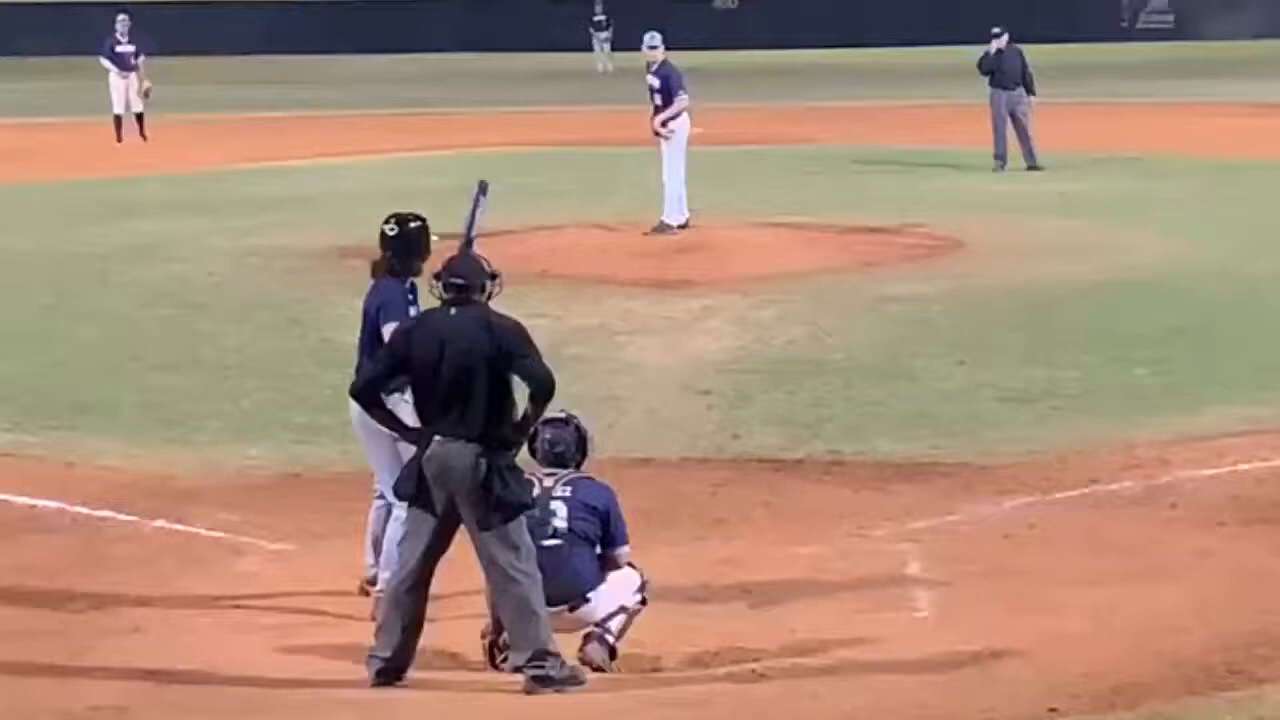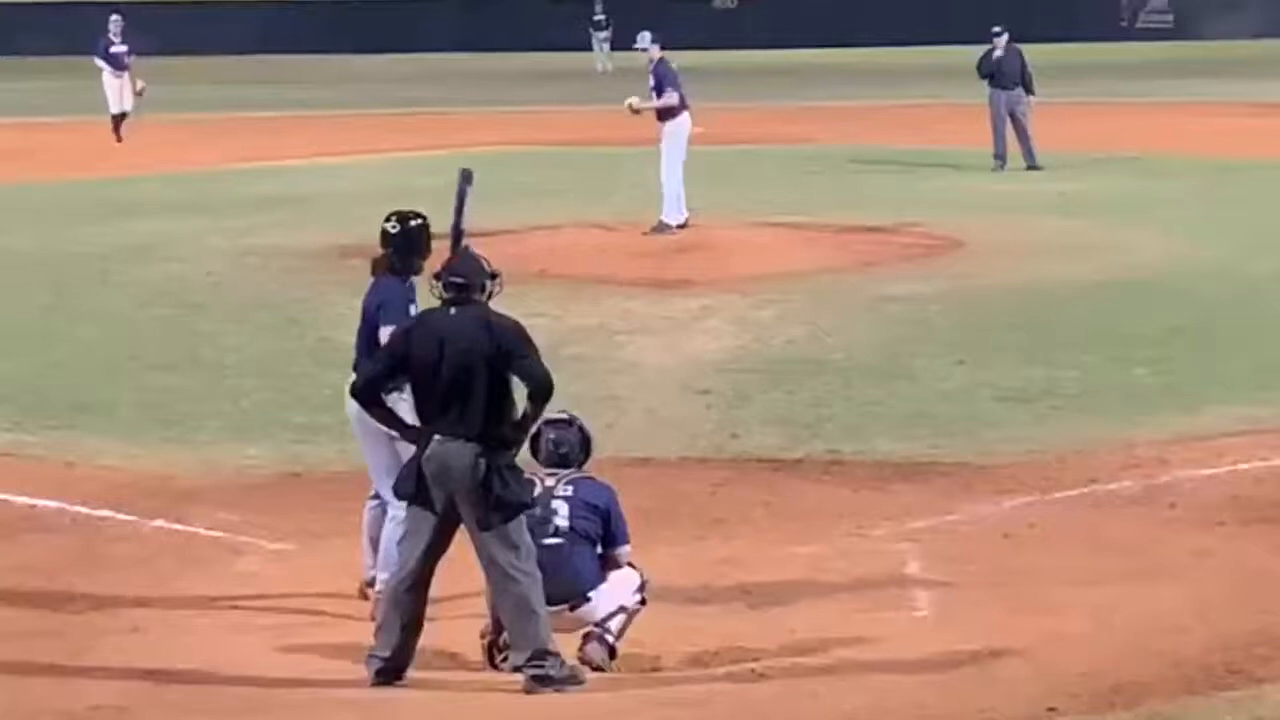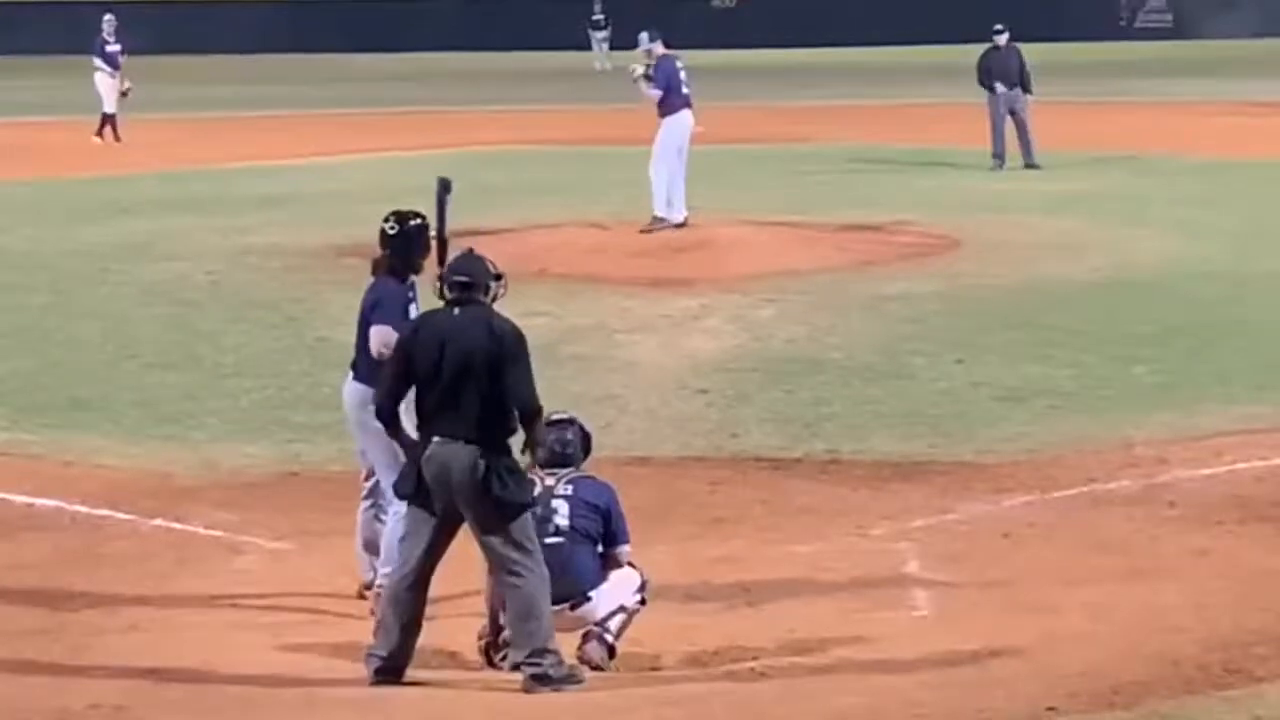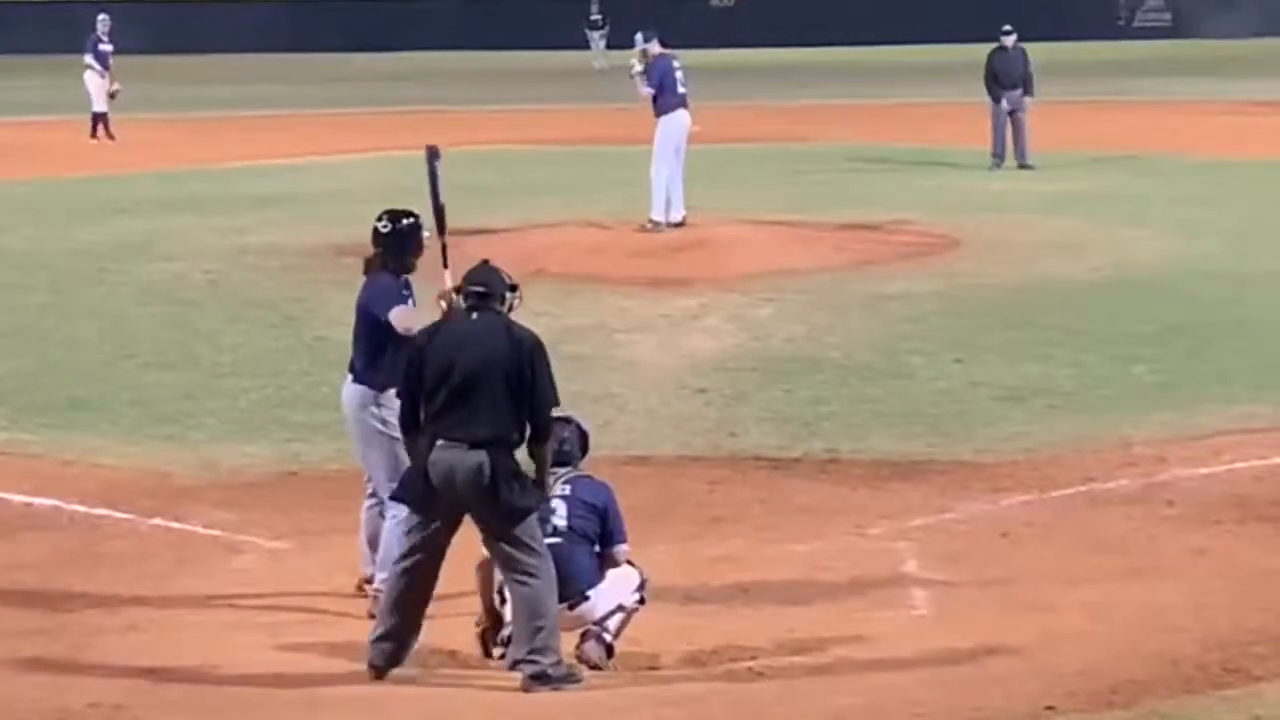
dt=0.3s
person 1, frame 1
left shoulder: (414, 331)
right shoulder: (499, 328)
left elbow: (363, 388)
right elbow: (542, 383)
left wrist: (410, 432)
right wrist: (522, 429)
left hip: (432, 458)
right hip: (482, 460)
left knee: (411, 564)
right knee: (513, 565)
left ankle: (386, 662)
right ankle: (541, 666)
person 1, frame 2
left shoulder: (415, 331)
right shoulder: (499, 329)
left elbow: (363, 388)
right elbow: (541, 384)
left wrist: (410, 430)
right wrist: (520, 429)
left hip: (432, 458)
right hip: (482, 460)
left knee: (411, 563)
right knee: (513, 566)
left ankle: (385, 662)
right ankle: (540, 666)
person 1, frame 3
left shoulder: (418, 331)
right shoulder: (501, 332)
left elbow: (386, 406)
right elbow: (525, 406)
left wrist: (414, 451)
right wrist: (534, 445)
left hip: (433, 459)
right hip: (484, 462)
left knee: (410, 564)
right knee: (521, 565)
left ankle: (384, 661)
right ankle: (541, 666)
person 1, frame 4
left shoulder: (431, 337)
right shoulder: (521, 340)
left elbow: (408, 416)
right elbow: (541, 419)
right wrist: (541, 474)
left hip: (437, 461)
right hip: (490, 465)
left knee: (413, 559)
right knee: (530, 566)
left ankle: (384, 654)
right ankle: (540, 665)
person 2, frame 1
left shoulder: (402, 287)
right shoulder: (391, 293)
left hip: (384, 396)
right hip: (384, 400)
left knee: (389, 489)
left ankle: (375, 574)
right ankle: (388, 593)
person 2, frame 2
left shoulder: (397, 284)
right shoulder: (392, 291)
right hip: (381, 397)
left knee: (384, 490)
right knee: (406, 496)
left ankle: (373, 576)
right ankle: (386, 593)
person 2, frame 3
left shoulder: (401, 285)
right shoulder: (391, 291)
right elbow: (382, 347)
left hip: (371, 393)
right hip: (376, 396)
left knee: (378, 488)
left ankle: (373, 577)
right ankle: (387, 590)
person 2, frame 4
left shoulder: (395, 284)
right shoulder: (384, 287)
left elbow: (407, 332)
right elbow: (407, 326)
left hip: (373, 393)
right hip: (376, 398)
left knee: (382, 488)
left ankle: (372, 572)
right ankle: (385, 591)
person 3, frame 1
right shoulder: (598, 491)
right elbow: (619, 559)
left wrist: (496, 625)
right hip: (581, 605)
right knee: (632, 579)
left ankle: (513, 639)
right ankle: (600, 640)
person 3, frame 2
right shoulder: (600, 491)
right elbow: (620, 558)
left wrist: (496, 625)
right hip: (581, 606)
right knee: (632, 579)
right ankle: (600, 639)
person 3, frame 3
right shoulder: (600, 490)
right elbow: (621, 557)
left wrist: (493, 625)
right hip: (582, 605)
right knee: (632, 579)
right ankle: (600, 640)
person 3, frame 4
right shoulder: (597, 490)
left elbow: (487, 562)
right elbow: (618, 556)
left wrist: (489, 617)
right hip: (580, 604)
left knee: (501, 571)
right knee: (631, 577)
left ankle: (514, 636)
right ankle: (598, 638)
person 4, frame 1
left shoulder: (670, 71)
right shoulder: (650, 67)
left elbow: (684, 102)
left wrist: (661, 117)
right wrist: (656, 119)
left hip: (675, 124)
right hip: (666, 124)
left knee: (671, 174)
right knee: (675, 173)
left ankle: (670, 221)
right ankle: (681, 217)
person 4, frame 2
left shoulder: (663, 69)
right shoulder: (655, 65)
left elbow: (672, 99)
left wrist: (644, 104)
right wrist: (642, 104)
left hip: (675, 122)
right hip: (672, 122)
left knee: (669, 174)
right knee: (674, 173)
left ankle: (669, 221)
right ankle: (680, 216)
person 4, frame 3
left shoulder: (661, 64)
right shoulder: (675, 60)
left elbow: (654, 95)
left wrist: (639, 80)
right wrist: (646, 75)
left hip: (673, 120)
right hip: (685, 117)
left knee: (658, 169)
right knee: (677, 171)
left ankle: (660, 216)
right ankle: (678, 216)
person 4, frame 4
left shoulder: (657, 63)
right shoulder: (672, 59)
left elbow: (646, 93)
left wrist: (637, 75)
right wrist: (643, 71)
left hip: (670, 119)
right hip: (682, 116)
left knee: (660, 171)
right knee: (675, 170)
left ankle: (657, 219)
right ankle: (677, 215)
